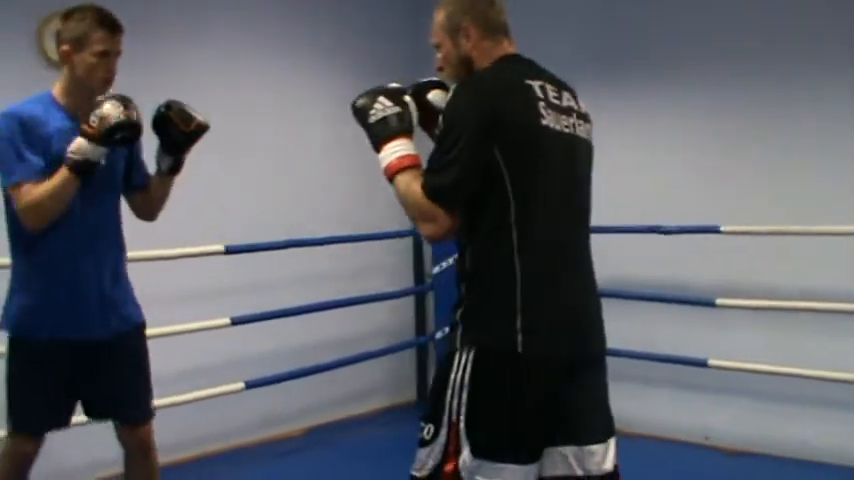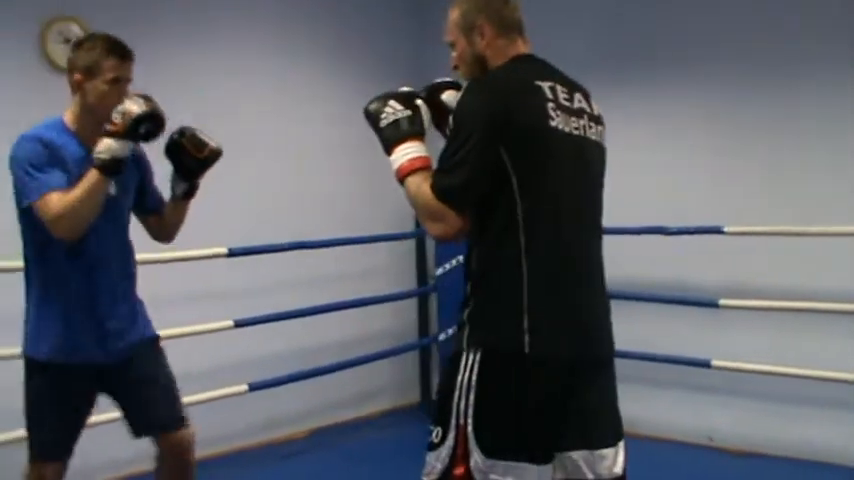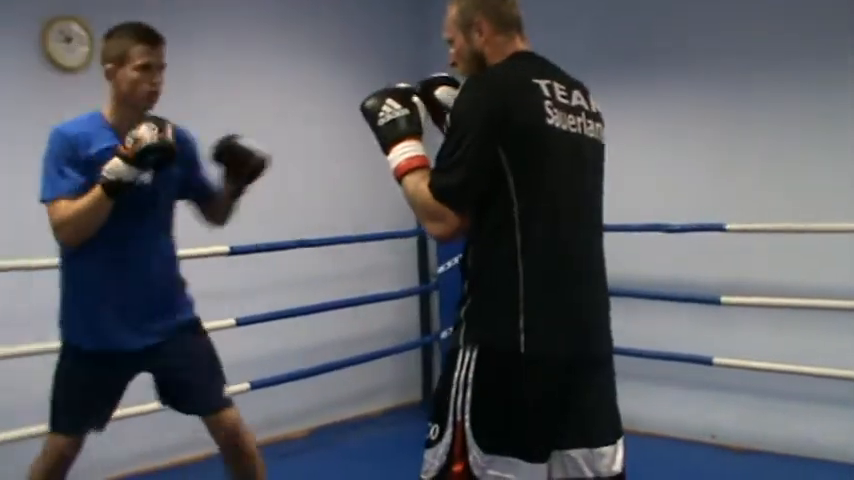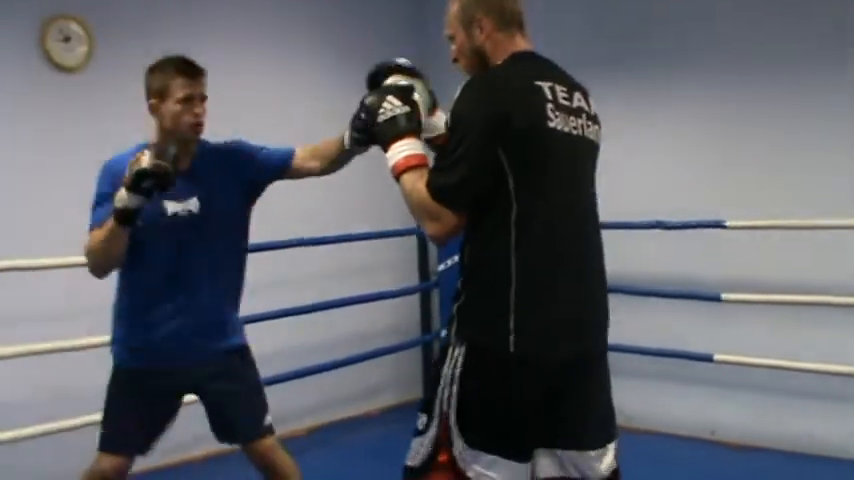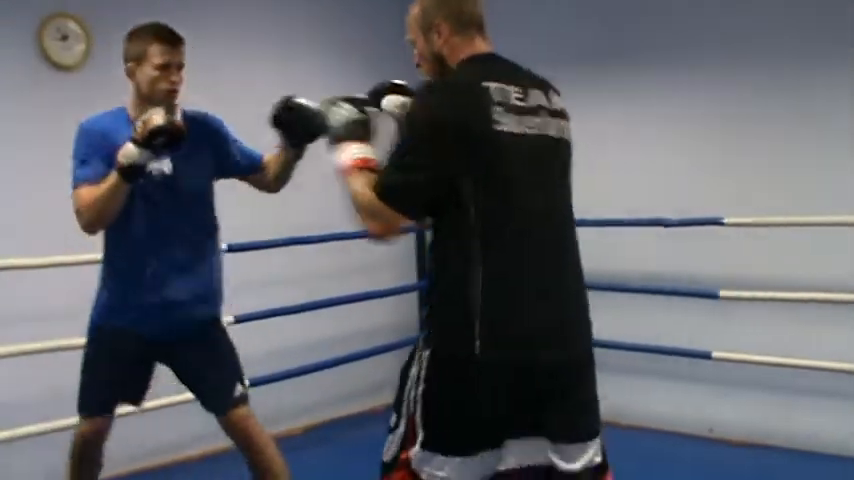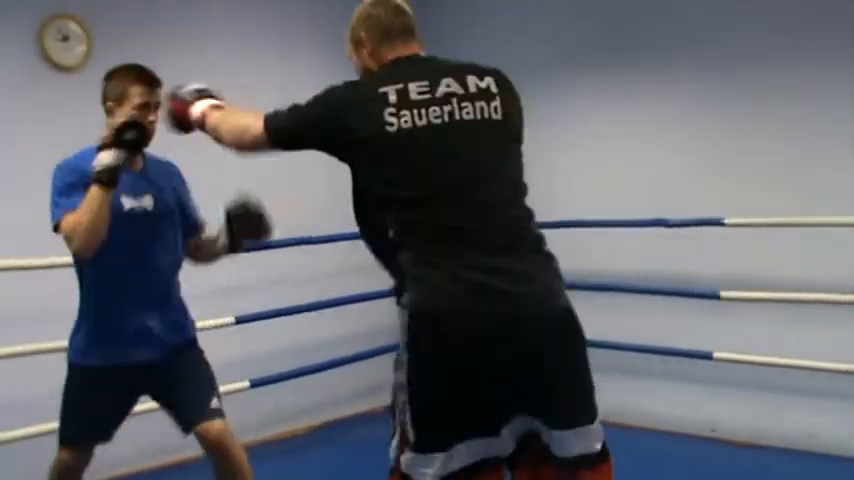
dt=0.2s
person 1, frame 1
left shoulder: (482, 93)
right shoulder: (567, 99)
left elbow: (434, 220)
left wrist: (392, 140)
right wrist: (447, 127)
left hip: (504, 334)
right hip: (577, 328)
person 1, frame 2
left shoulder: (492, 93)
right shoulder: (582, 102)
left elbow: (443, 220)
left wrist: (404, 143)
left hip: (509, 335)
right hip: (585, 332)
person 1, frame 3
left shoulder: (490, 90)
right shoulder: (581, 99)
left elbow: (443, 219)
left wrist: (402, 142)
right wrist: (458, 122)
left hip: (507, 333)
right hip: (584, 330)
person 1, frame 4
left shoulder: (492, 90)
right shoulder: (578, 98)
left elbow: (439, 219)
left wrist: (401, 138)
right wrist: (427, 118)
left hip: (503, 332)
right hip: (579, 328)
person 1, frame 5
left shoulder: (446, 97)
right shoulder: (547, 97)
left elbow: (382, 220)
left wrist: (349, 143)
left hip: (475, 335)
right hip: (561, 328)
person 1, frame 6
left shoulder: (355, 104)
right shoulder: (495, 86)
left elbow: (250, 133)
left wrist: (201, 108)
left hip: (449, 319)
right hip: (538, 308)
person 2, frame 1
left shoulder: (115, 124)
left elbow: (148, 208)
left wrist: (173, 154)
right wrist: (84, 149)
left hip: (114, 315)
right hip: (43, 320)
left knee: (140, 437)
person 2, frame 2
left shoulder: (130, 151)
right shoulder: (36, 146)
left elbow: (163, 231)
right elbow: (65, 224)
left wrist: (187, 179)
right wrist: (109, 154)
left hip: (128, 332)
right hip: (58, 342)
left knee: (178, 442)
person 2, frame 3
left shoulder: (174, 143)
right shoulder: (70, 140)
left elbow: (217, 214)
right elbow: (68, 232)
left wrist: (237, 181)
right wrist: (121, 166)
left hip: (168, 318)
right hip: (93, 328)
left knee: (231, 428)
person 2, frame 4
left shoulder: (233, 161)
right shoulder: (120, 170)
left elbow: (312, 160)
right elbow: (98, 265)
left wrist: (355, 137)
right wrist: (128, 202)
left hip: (217, 344)
right hip: (144, 350)
person 2, frame 5
left shoulder: (203, 130)
right shoulder: (97, 133)
left elbow: (270, 179)
right elbow: (90, 219)
left wrist: (294, 140)
right wrist: (133, 154)
left hip: (192, 312)
right hip: (121, 314)
left knee: (241, 422)
right knee: (90, 431)
person 2, frame 6
left shoulder: (168, 175)
right shoulder: (73, 170)
left elbow: (196, 251)
right elbow: (83, 243)
left wrist: (230, 239)
right wrist: (109, 165)
left hip: (170, 341)
right hip: (101, 347)
left knee: (218, 436)
